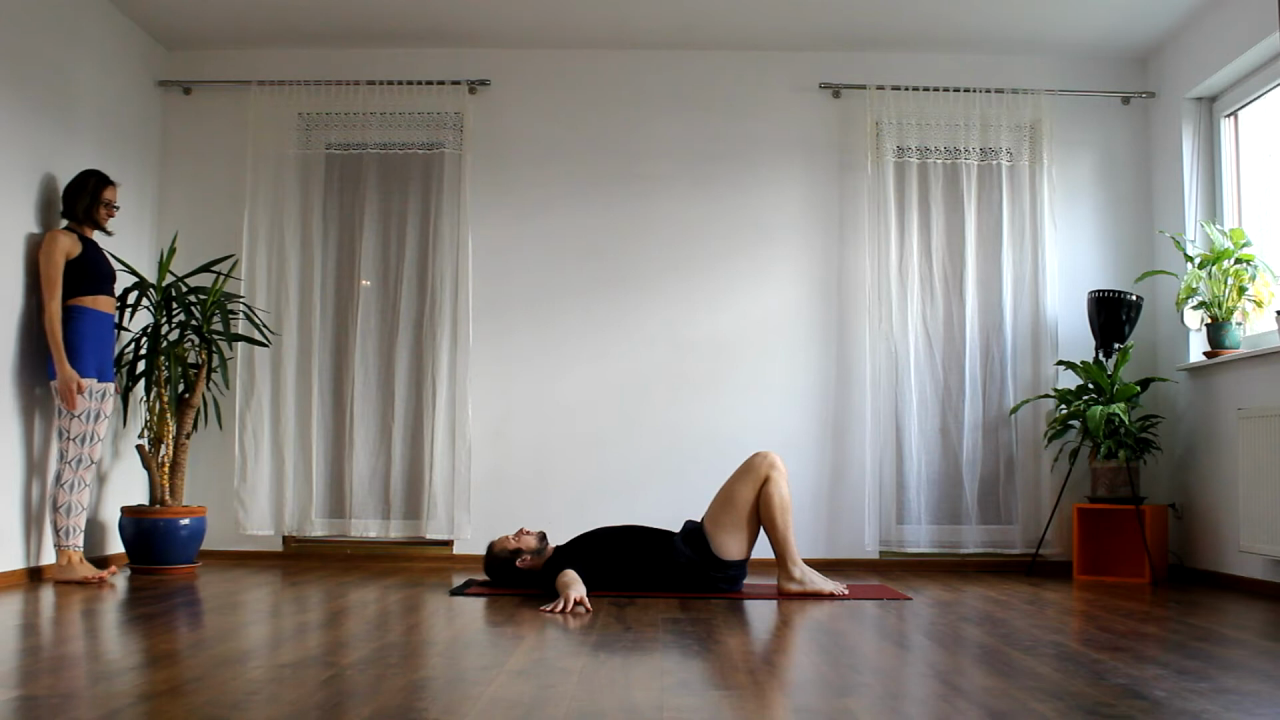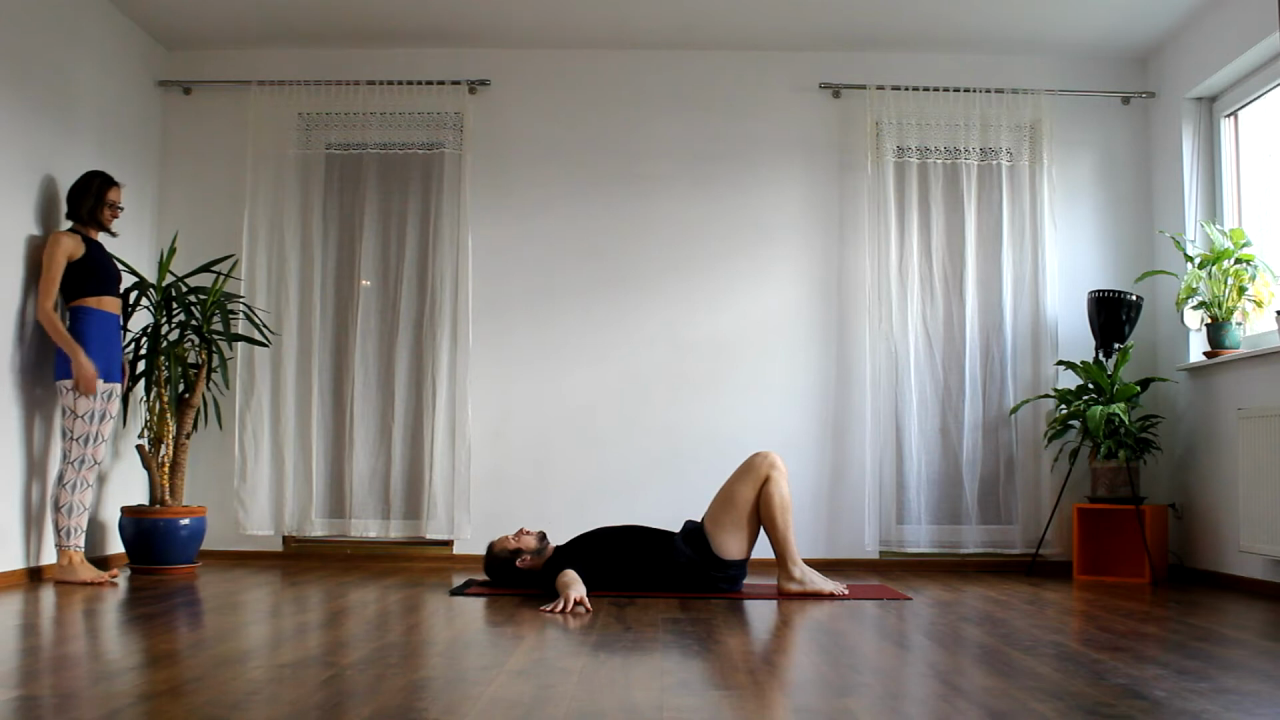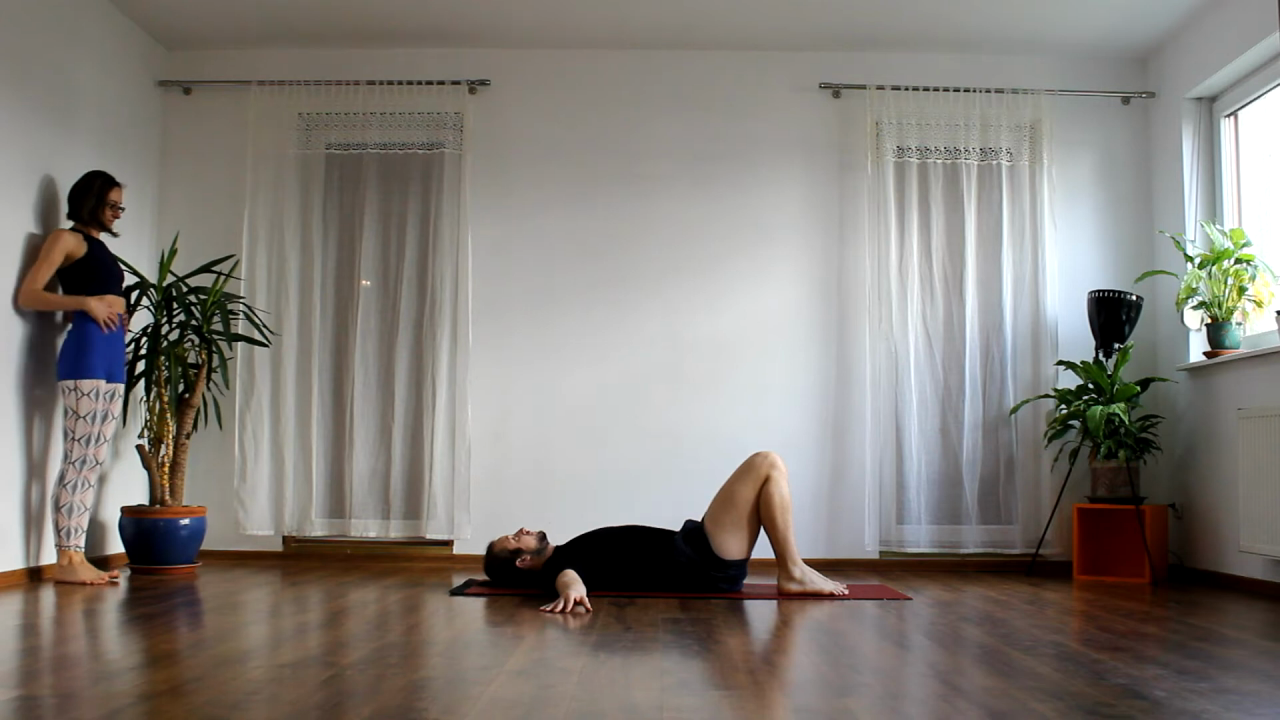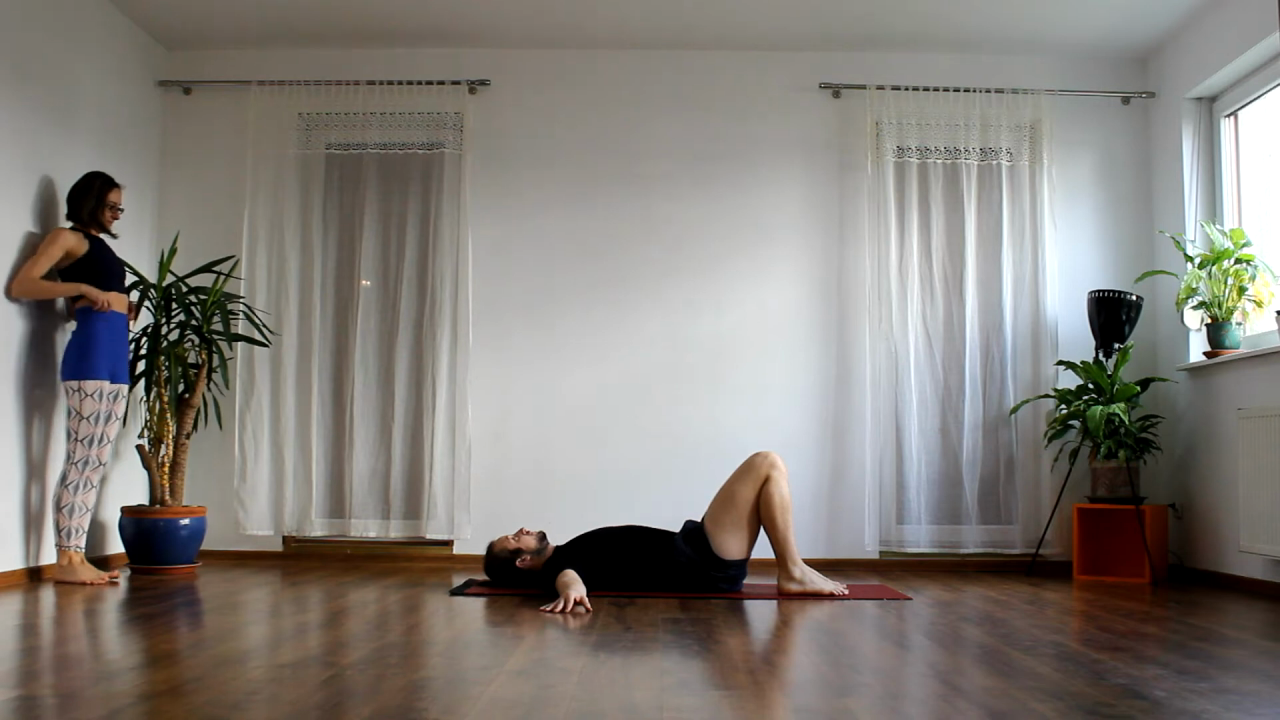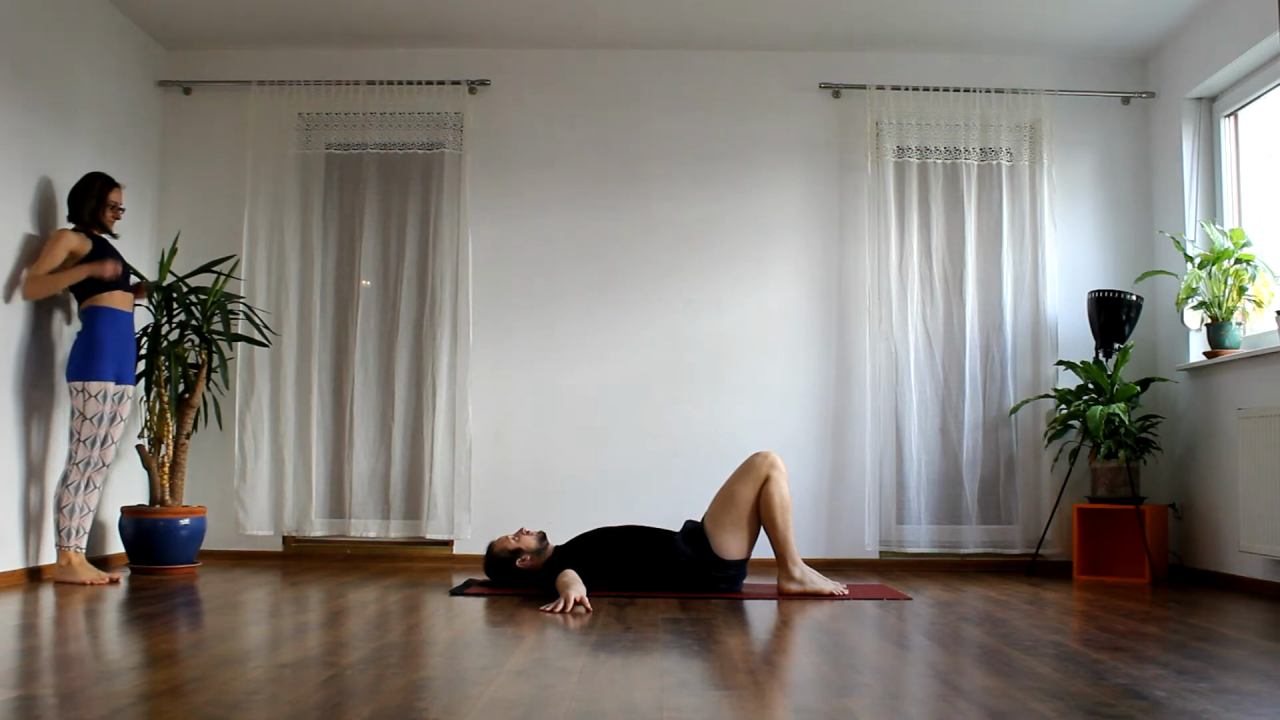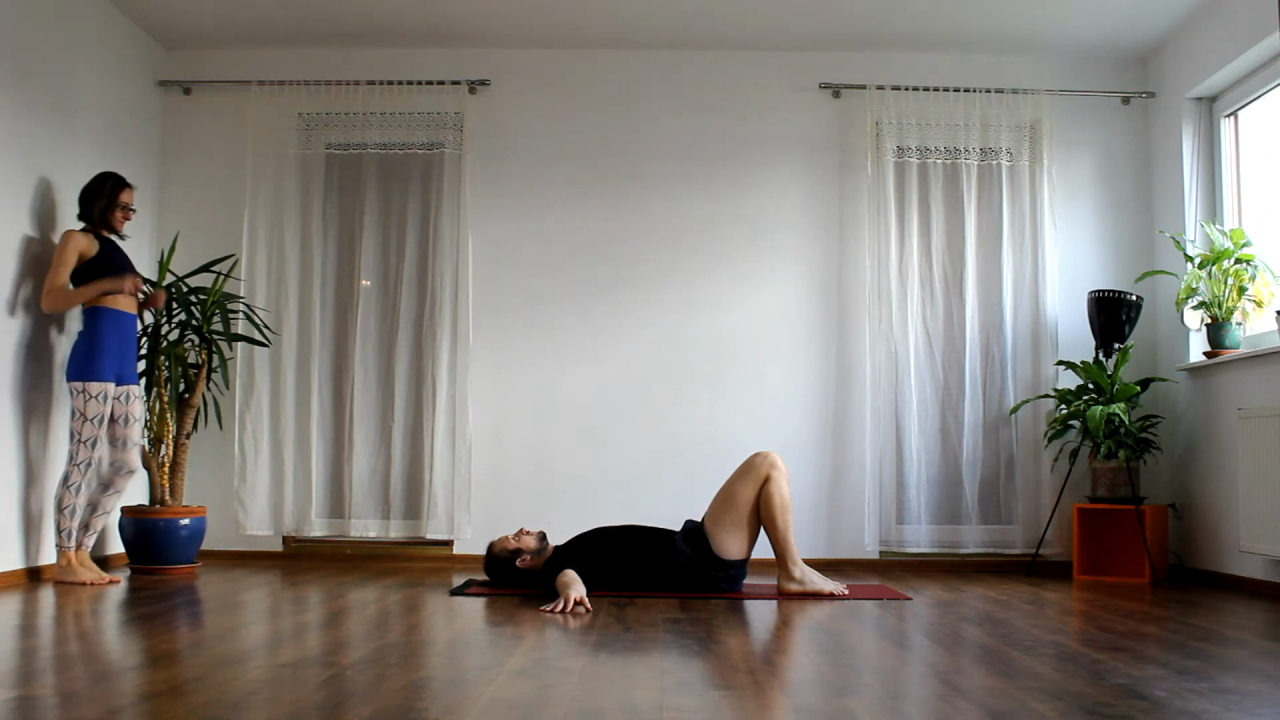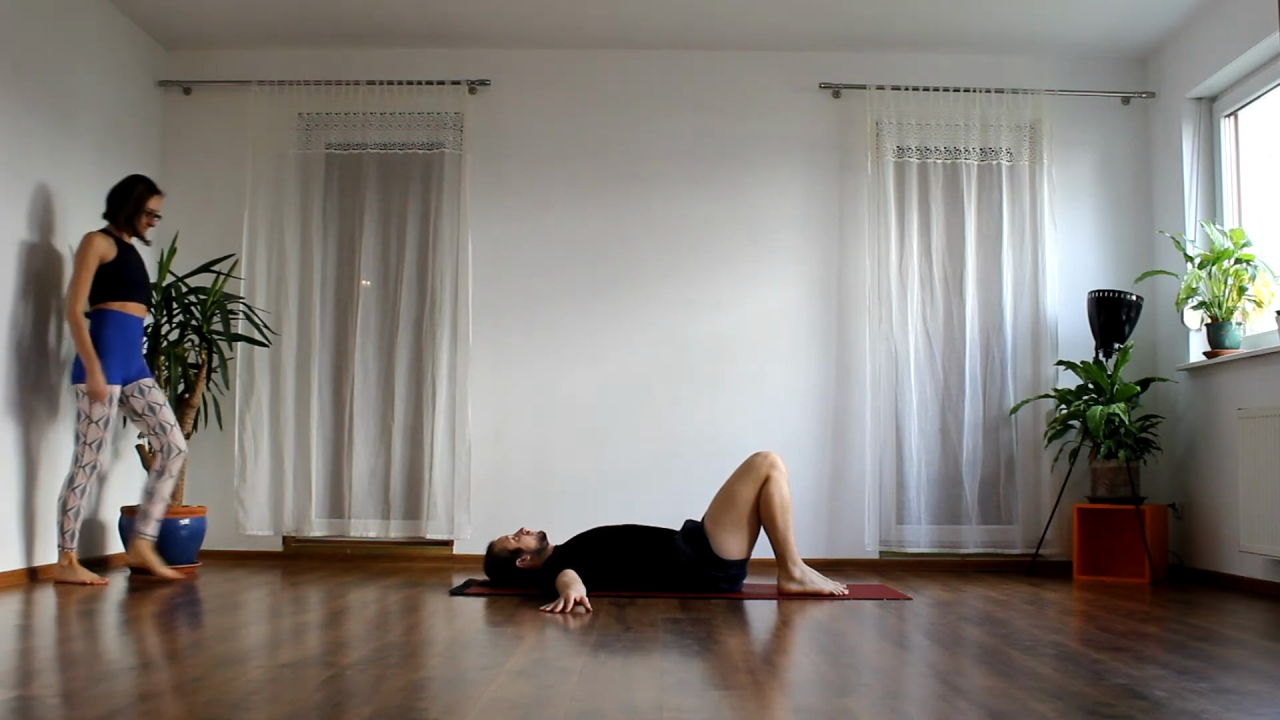
dt=0.3s
person 1, frame 1
left shoulder: (94, 248)
right shoulder: (61, 239)
right elbow: (52, 308)
left wrist: (109, 371)
right wrist: (63, 366)
left hip: (103, 354)
right hip: (78, 349)
left knee: (87, 462)
right knee: (74, 459)
left ankle: (75, 556)
right ankle: (65, 559)
person 1, frame 2
left shoulder: (98, 249)
right shoulder: (65, 241)
right elbow: (45, 308)
right wrist: (77, 356)
left hip: (109, 354)
right hip: (84, 351)
left knee: (91, 462)
right knee: (78, 460)
left ankle: (77, 556)
right ankle: (66, 559)
person 1, frame 3
left shoulder: (99, 247)
right shoulder: (66, 239)
right elbow: (27, 295)
left wrist: (118, 315)
right wrist: (85, 302)
left hip: (112, 356)
right hip: (86, 352)
left knee: (93, 462)
right knee: (78, 459)
left ankle: (77, 556)
right ankle: (65, 560)
person 1, frame 4
left shoulder: (100, 246)
right shoulder: (67, 238)
right elbow: (20, 286)
left wrist: (122, 308)
right wrist: (82, 287)
left hip: (116, 354)
right hip: (90, 351)
left knee: (96, 463)
right knee: (81, 459)
left ankle: (77, 556)
right ankle: (65, 560)
person 1, frame 5
left shoulder: (105, 246)
right shoulder: (69, 239)
right elbow: (31, 289)
left wrist: (130, 292)
right wrist: (87, 268)
left hip: (123, 355)
right hip: (96, 353)
left knee: (101, 464)
right knee: (82, 460)
left ankle: (77, 556)
right ankle: (64, 560)
person 1, frame 6
left shoulder: (113, 248)
right shoulder: (77, 240)
right elbow: (50, 301)
left wrist: (146, 300)
right wrist: (106, 284)
left hip: (126, 360)
right hip: (96, 356)
left knee: (126, 464)
right knee: (83, 461)
left ankle: (82, 552)
right ankle: (64, 560)
person 1, frame 7
left shoulder: (133, 253)
right shoulder: (97, 243)
right elbow: (77, 309)
left wrist: (148, 370)
right wrist: (93, 368)
left hip: (135, 366)
right hip: (105, 361)
left knee: (173, 447)
right knee: (90, 462)
left ankle: (142, 544)
right ankle: (66, 560)
person 2, frame 1
left shoulder: (559, 557)
right shoulder: (554, 568)
right elbow: (569, 576)
right wrist: (571, 589)
left hip: (695, 556)
right hip: (704, 566)
left knee: (763, 469)
right knee: (767, 464)
left ankle: (794, 571)
right ankle: (792, 573)
person 2, frame 2
left shoulder: (560, 557)
right shoulder: (555, 567)
right elbow: (568, 577)
right wrist: (571, 589)
left hip: (693, 555)
right hip: (703, 566)
left knee: (765, 470)
right knee: (767, 464)
left ankle: (793, 571)
right ankle: (793, 574)
person 2, frame 3
left shoulder: (561, 556)
right shoulder: (555, 568)
right elbow: (569, 576)
right wrist: (571, 589)
left hip: (695, 555)
right hip: (704, 565)
left knee: (763, 469)
right knee: (768, 464)
left ankle: (794, 571)
right ankle: (793, 573)
person 2, frame 4
left shoulder: (560, 557)
right shoulder: (555, 567)
right elbow: (568, 577)
right wrist: (571, 590)
left hip: (694, 555)
right hip: (704, 566)
left knee: (765, 469)
right knee: (767, 464)
left ankle: (793, 571)
right ankle: (793, 574)
person 2, frame 5
left shoulder: (559, 557)
right shoulder: (555, 568)
right elbow: (570, 576)
right wrist: (570, 589)
left hip: (694, 555)
right hip: (705, 567)
left knee: (763, 468)
right knee: (767, 464)
left ankle: (793, 571)
right ankle: (792, 573)
person 2, frame 6
left shoulder: (560, 556)
right shoulder: (555, 567)
right elbow: (568, 577)
right wrist: (570, 589)
left hip: (694, 554)
right hip: (704, 566)
left knee: (764, 470)
right knee: (767, 464)
left ankle: (793, 570)
right ankle: (792, 573)
person 2, frame 7
left shoulder: (559, 556)
right shoulder: (555, 568)
right elbow: (568, 576)
right wrist: (571, 589)
left hip: (694, 556)
right hip: (704, 566)
left knee: (762, 469)
right knee: (767, 464)
left ankle: (793, 570)
right ankle: (792, 573)
